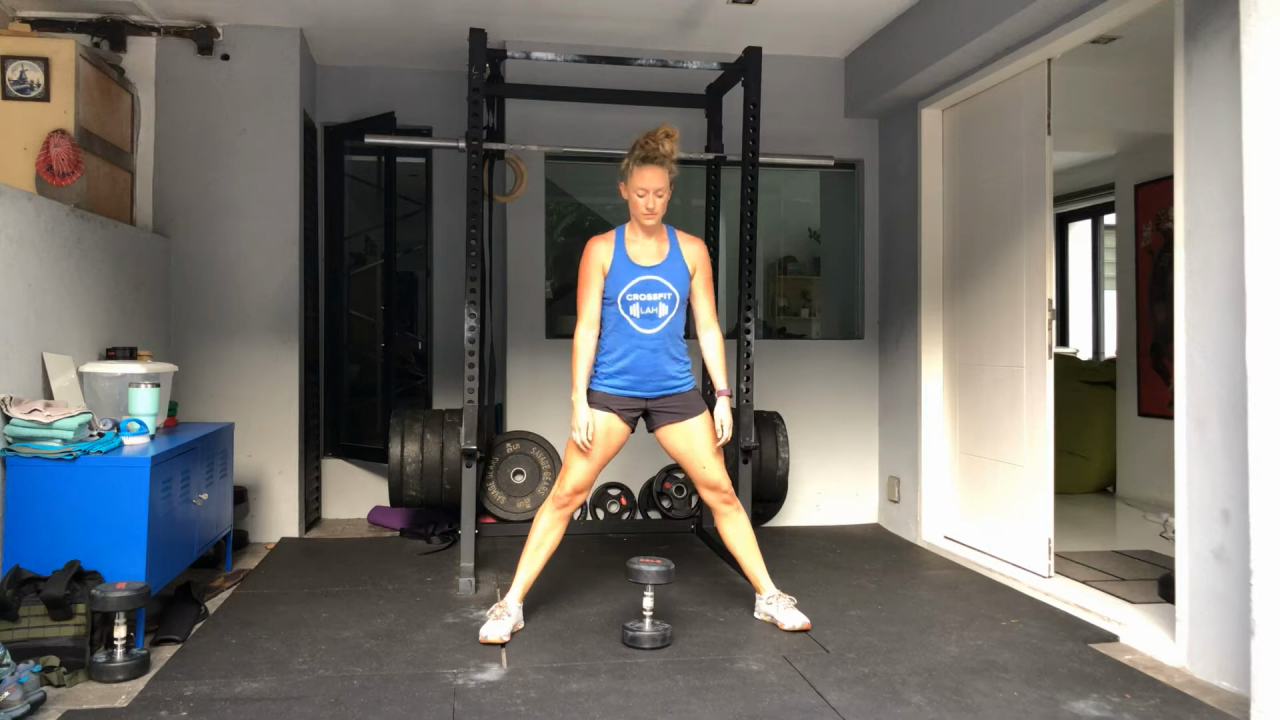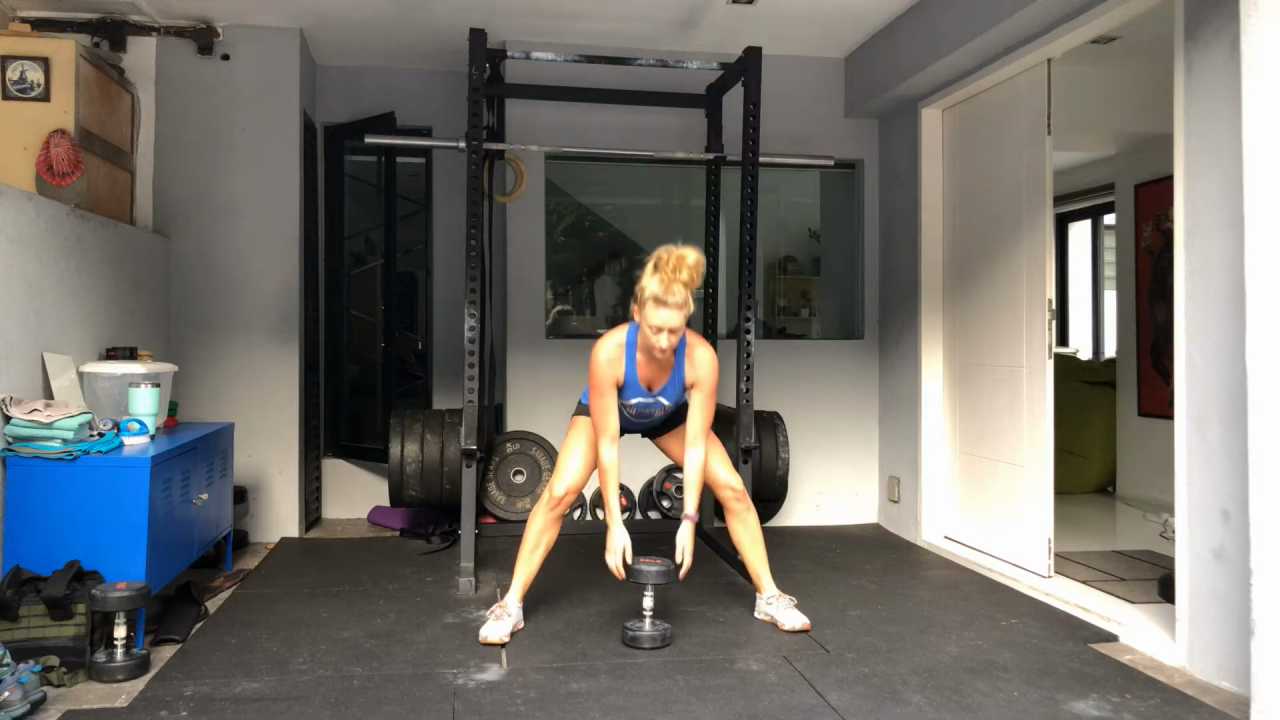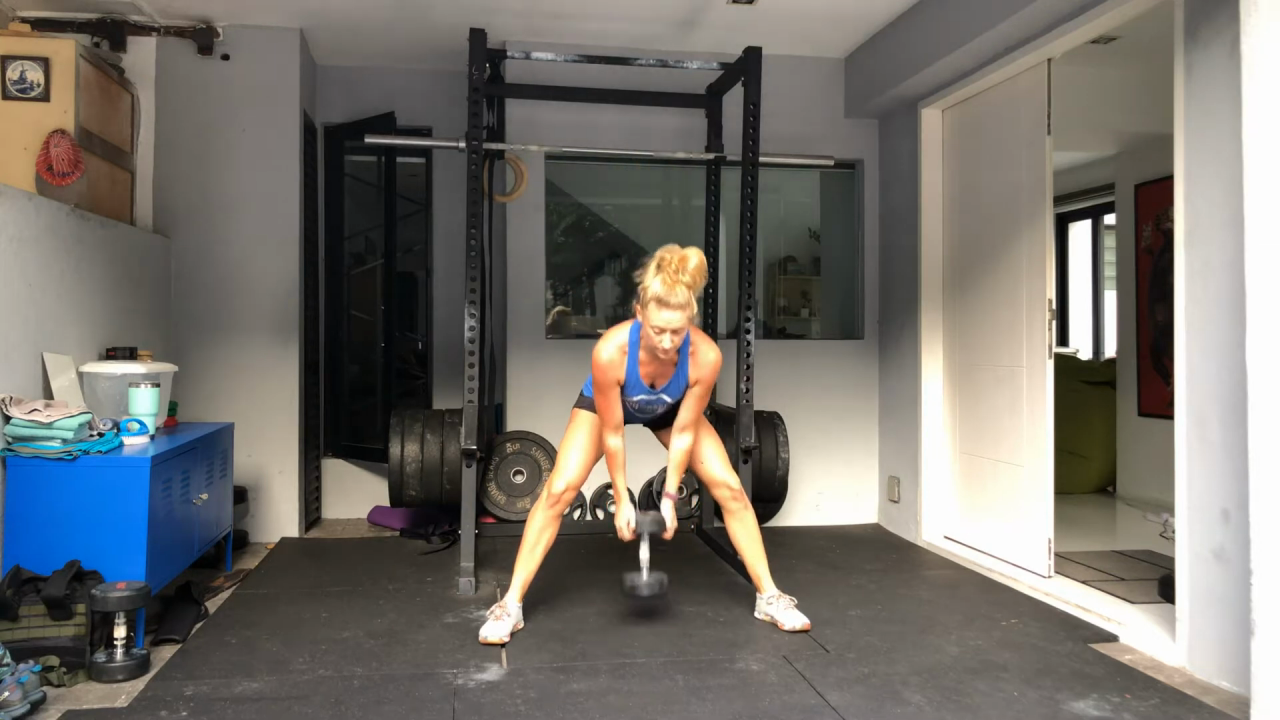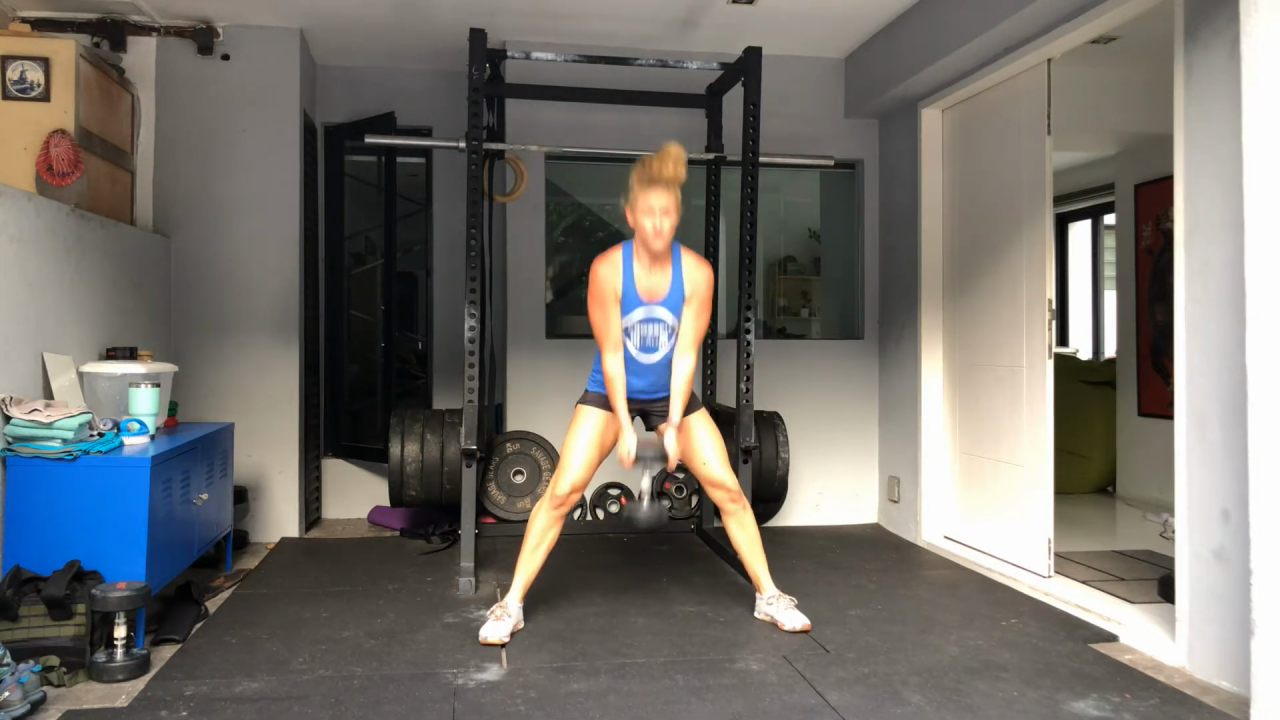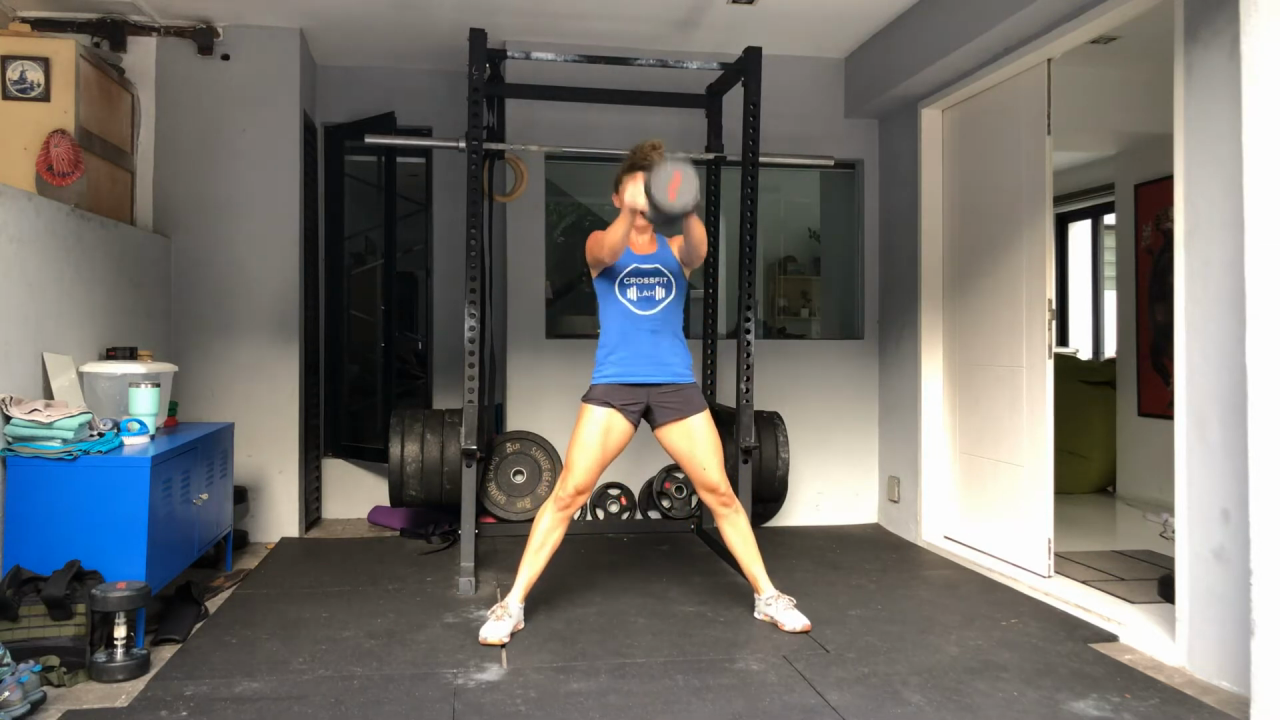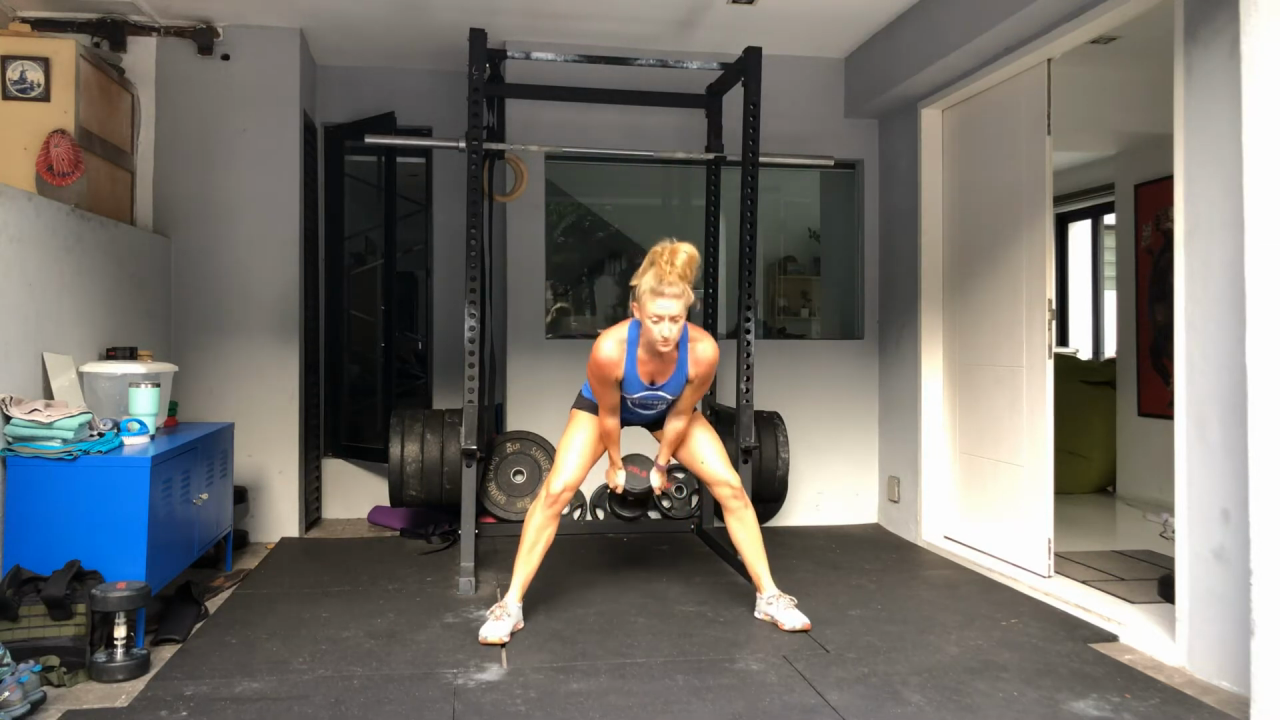
dt=0.7s
person 1, frame 1
left shoulder: (691, 250)
right shoulder: (602, 249)
left elbow: (708, 327)
right elbow: (586, 330)
left wrist: (723, 396)
right wrist: (579, 401)
left hip: (675, 392)
right hip: (610, 391)
left knee: (720, 492)
right knee: (566, 494)
left ankle: (769, 596)
right ankle: (510, 604)
person 1, frame 2
left shoulder: (701, 357)
right shoulder: (609, 351)
left elbow: (697, 443)
right elbow: (607, 443)
left wrist: (689, 519)
right wrist: (614, 524)
left hip: (669, 418)
right hip: (603, 415)
left knee: (732, 488)
right knee: (559, 493)
left ankle: (769, 597)
right ankle: (511, 605)
person 1, frame 3
left shoulder: (706, 355)
right shoulder: (610, 350)
left elbow: (685, 430)
right elbow: (613, 432)
left wrist: (669, 497)
right wrist: (622, 500)
left hip: (671, 410)
right hip: (605, 404)
left knee: (729, 487)
right knee: (559, 489)
left ankle: (768, 596)
right ankle: (510, 604)
person 1, frame 4
left shoulder: (697, 271)
right shoulder: (607, 268)
left elbow: (687, 353)
right elbow: (610, 354)
left wrist: (674, 425)
right wrist: (623, 426)
left hip: (672, 393)
right hip: (609, 392)
left knee: (727, 488)
right knee: (562, 492)
left ankle: (769, 596)
right ankle: (511, 603)
person 1, frame 5
left shoulder: (675, 247)
right shoulder: (603, 242)
left elbow: (698, 250)
right elbow: (608, 252)
left wrist: (687, 211)
right wrist: (629, 214)
left hip: (675, 383)
right hip: (615, 383)
left knee: (719, 494)
right knee: (568, 494)
left ankle: (768, 596)
right ankle: (512, 603)
person 1, frame 6
left shoulder: (703, 350)
right shoulder: (609, 348)
left elbow: (681, 413)
right elbow: (608, 413)
left wrist: (661, 465)
right wrist: (616, 464)
left hip: (669, 415)
right hip: (600, 408)
left knee: (731, 487)
right knee: (555, 491)
left ankle: (769, 596)
right ankle: (510, 605)
